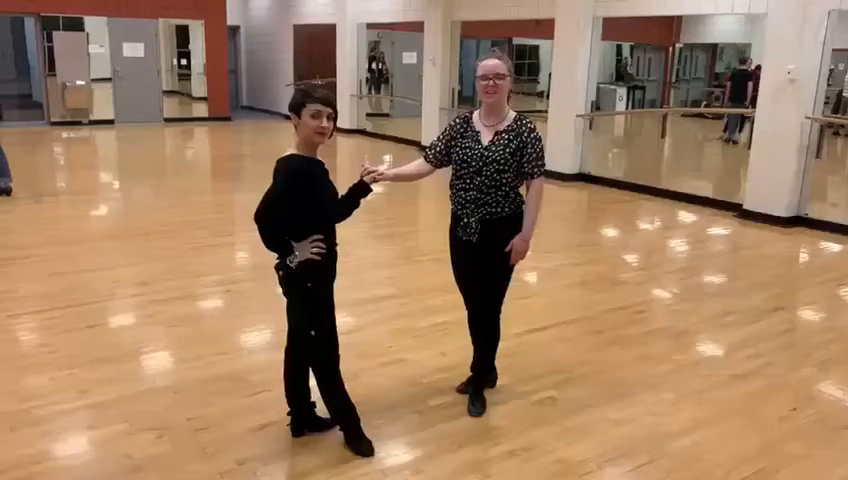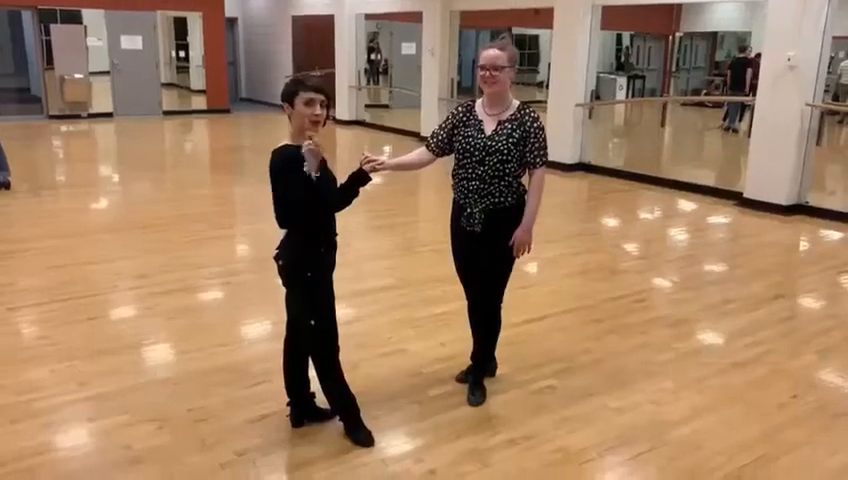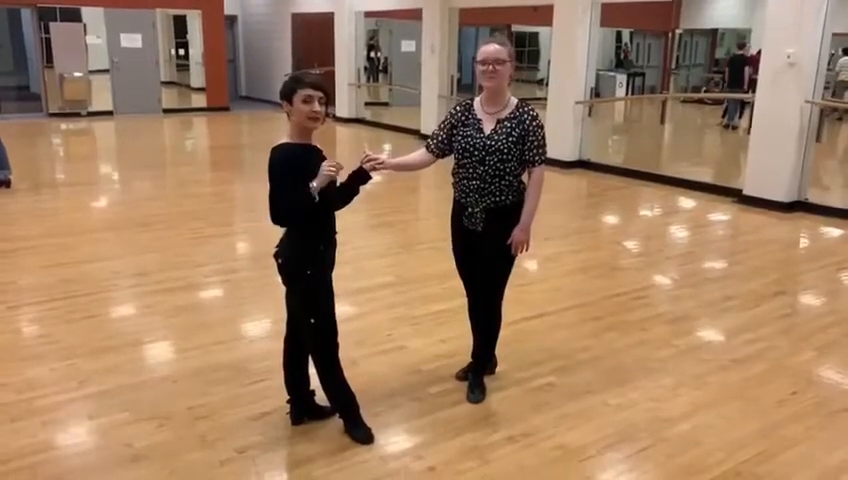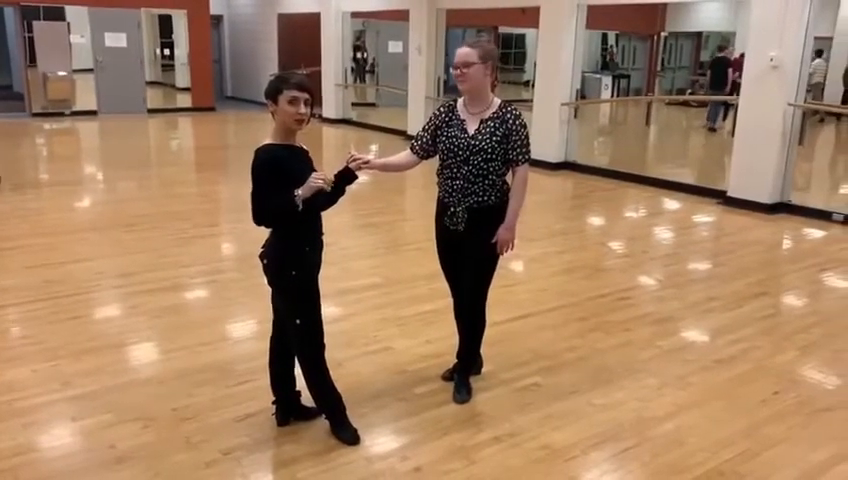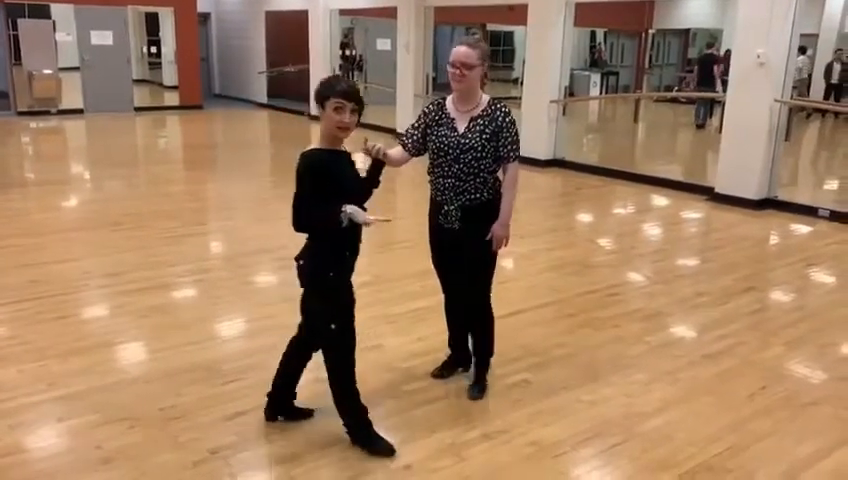
dt=1s
person 1, frame 1
left shoulder: (314, 167)
right shoulder: (292, 169)
left elbow: (331, 214)
right elbow: (265, 217)
left wrist: (361, 187)
right wrist: (290, 252)
left hip: (316, 270)
right hip: (304, 273)
left knee: (302, 345)
right knee: (323, 350)
left ankle: (302, 416)
right ankle: (350, 425)
person 1, frame 2
left shoulder: (312, 155)
right shoulder: (285, 158)
left elbow: (331, 203)
right elbow: (285, 216)
left wrist: (360, 176)
right wrist: (309, 170)
left hip: (316, 256)
right hip: (301, 259)
left knee: (300, 334)
right knee: (323, 340)
left ankle: (301, 407)
right ankle: (349, 415)
person 1, frame 3
left shoulder: (314, 152)
right shoulder: (284, 156)
left elbow: (332, 202)
right elbow: (280, 215)
left wrist: (361, 174)
right wrist: (316, 184)
left hip: (316, 254)
right hip: (301, 257)
left knee: (300, 332)
right knee: (322, 337)
left ankle: (301, 405)
right ankle: (349, 412)
person 1, frame 4
left shoulder: (299, 153)
right shoulder: (268, 157)
left elbow: (318, 203)
right elbow: (262, 215)
left wrist: (346, 174)
right wrist: (300, 193)
left hip: (303, 255)
right hip: (288, 260)
left knee: (286, 333)
right knee: (309, 338)
left ankle: (287, 405)
right ankle: (336, 413)
person 1, frame 5
left shoulder: (342, 156)
right shoulder: (313, 162)
left elbow: (355, 199)
right elbow: (302, 220)
left wrist: (377, 166)
right wrist: (344, 213)
left hip: (338, 263)
right hip: (322, 266)
left knee: (311, 334)
right knee: (341, 343)
left ankle: (279, 401)
right ankle: (358, 427)
person 2, frame 1
left shoulder: (523, 131)
right shoulder: (460, 125)
left elbow: (535, 183)
right elbow: (428, 163)
left wrist: (525, 233)
right wrist: (389, 174)
left hip: (500, 231)
right hip: (462, 229)
left knee: (488, 307)
right knee: (472, 305)
left ankle: (478, 381)
right ankle: (486, 370)
person 2, frame 2
left shoulder: (527, 120)
right shoulder: (462, 114)
left elbow: (536, 174)
right elbow: (429, 152)
left wrist: (527, 224)
right wrist: (389, 163)
left hip: (503, 221)
right hip: (464, 218)
left knee: (489, 297)
right knee: (473, 295)
left ankle: (478, 371)
right ankle: (486, 360)
person 2, frame 3
left shoulder: (526, 118)
right shoulder: (461, 113)
left elbow: (536, 172)
right elbow: (429, 153)
left wrist: (525, 224)
right wrist: (390, 163)
left hip: (502, 220)
right hip: (465, 216)
left knee: (489, 295)
right knee: (473, 293)
left ankle: (478, 368)
right ankle: (486, 357)
person 2, frame 4
left shoulder: (509, 118)
right shoulder: (445, 114)
left elbow: (520, 172)
right elbow: (414, 155)
left wrist: (509, 223)
right wrist: (374, 163)
left hip: (486, 220)
right hip: (448, 217)
left knee: (473, 296)
right knee: (458, 293)
left ankle: (464, 368)
right ankle: (471, 358)
person 2, frame 5
left shoulder: (498, 114)
right shoulder: (434, 112)
left elbow: (510, 169)
right elbow: (403, 154)
left wrist: (504, 219)
right wrist: (382, 154)
left hip: (481, 216)
right hip: (442, 215)
left knee: (476, 294)
right knee: (451, 291)
left ankle: (482, 367)
right ankle: (458, 354)
